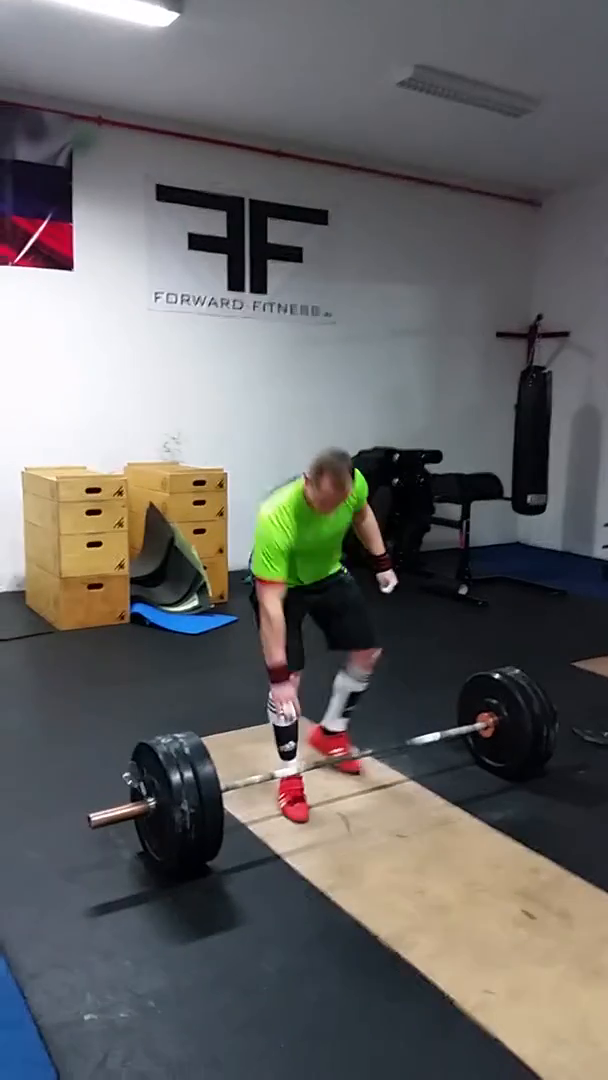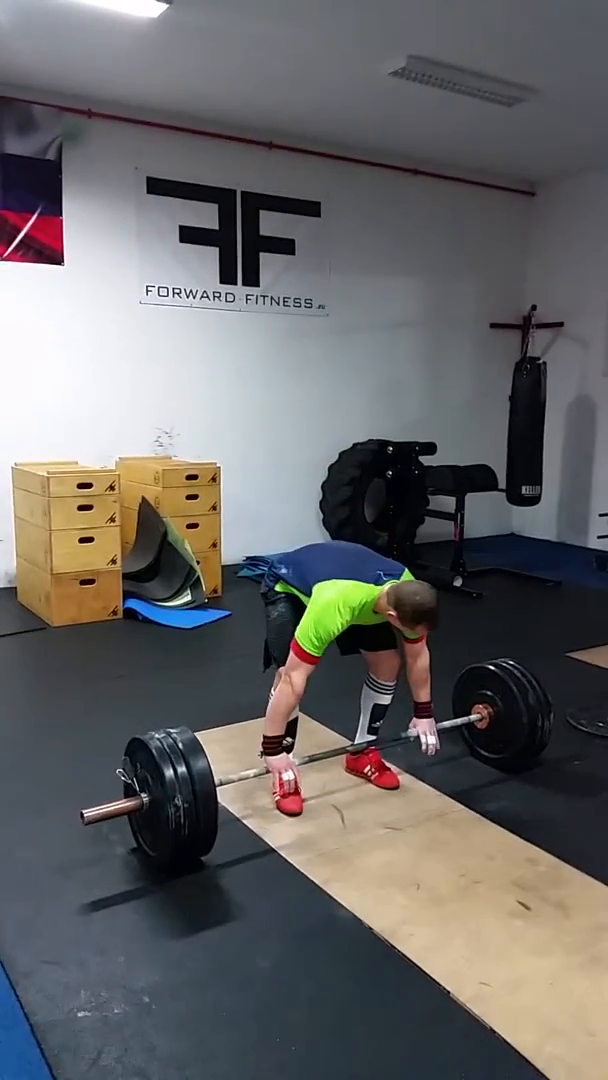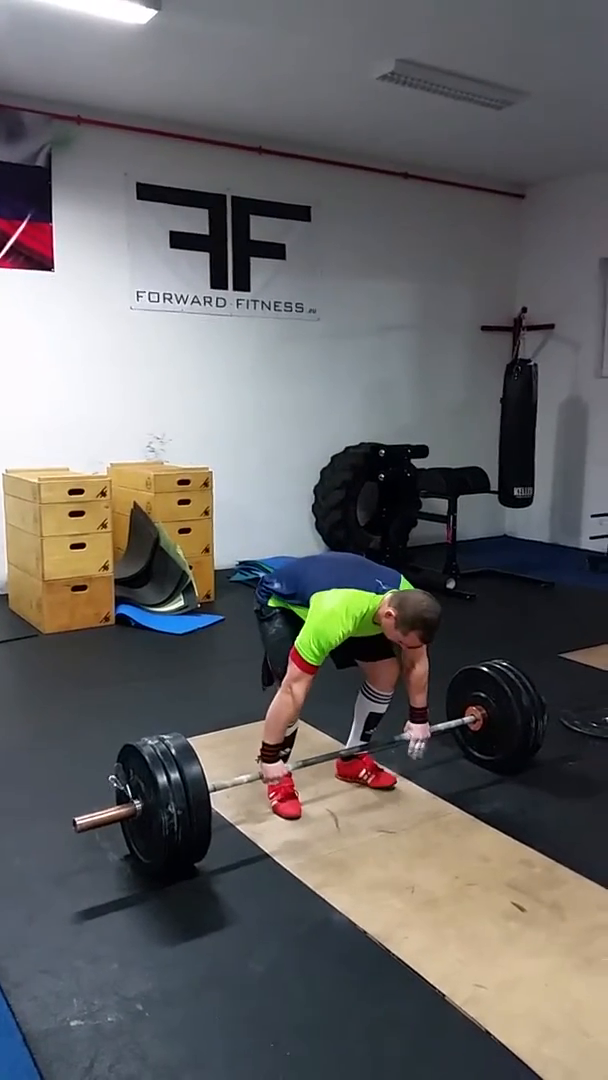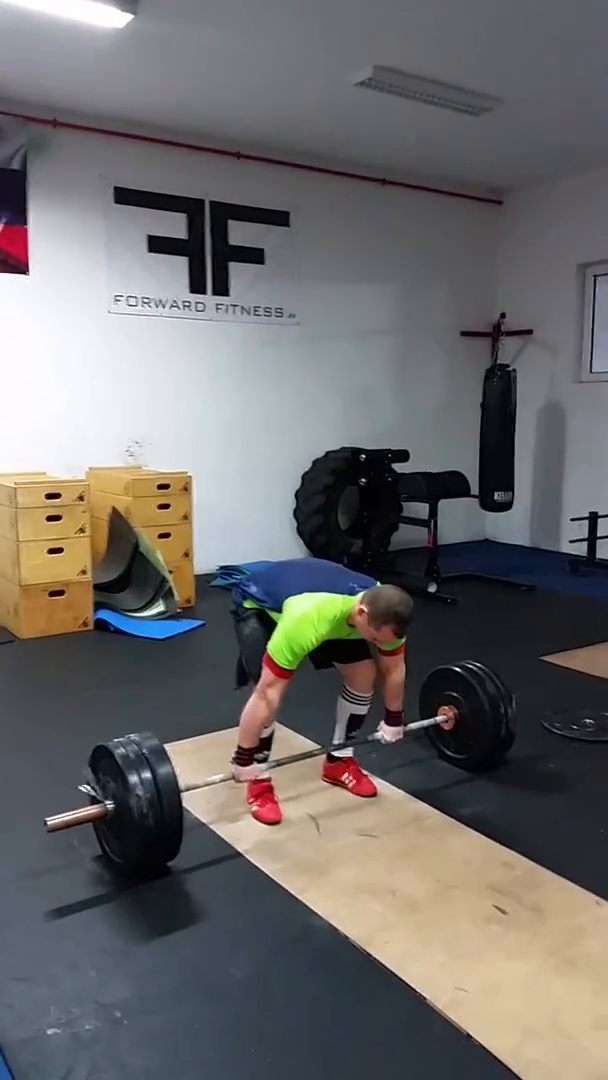
dt=1s
person 1, frame 1
left shoulder: (353, 484)
right shoulder: (276, 519)
left elbow: (364, 515)
right elbow: (273, 605)
left wrist: (381, 563)
right wrist: (277, 677)
left hip: (328, 575)
right hip: (279, 580)
left knee: (367, 652)
right knee: (289, 676)
left ankle: (330, 732)
right ankle: (290, 776)
person 1, frame 2
left shoulder: (409, 595)
right shoulder: (334, 605)
left elbow: (417, 657)
right elbow: (294, 678)
left wrist: (423, 713)
right wrist: (272, 749)
right hip: (287, 585)
left knee: (388, 662)
right knee: (288, 671)
left ankle: (362, 753)
right ankle: (284, 770)
person 1, frame 3
left shoulder: (408, 603)
right shoulder: (334, 616)
left elbow: (416, 663)
right elbow: (293, 689)
left wrist: (419, 717)
right wrist: (269, 757)
right hip: (280, 602)
left knee: (387, 671)
right knee: (293, 685)
left ankle: (353, 759)
right ankle: (278, 779)
person 1, frame 4
left shoulder: (385, 610)
right shoulder: (307, 618)
left elbow: (393, 669)
right elbow: (268, 694)
left wrist: (393, 719)
right wrist: (243, 759)
right hip: (257, 603)
left knee: (364, 673)
right knee: (271, 689)
left ankle: (338, 761)
right ankle: (259, 781)
